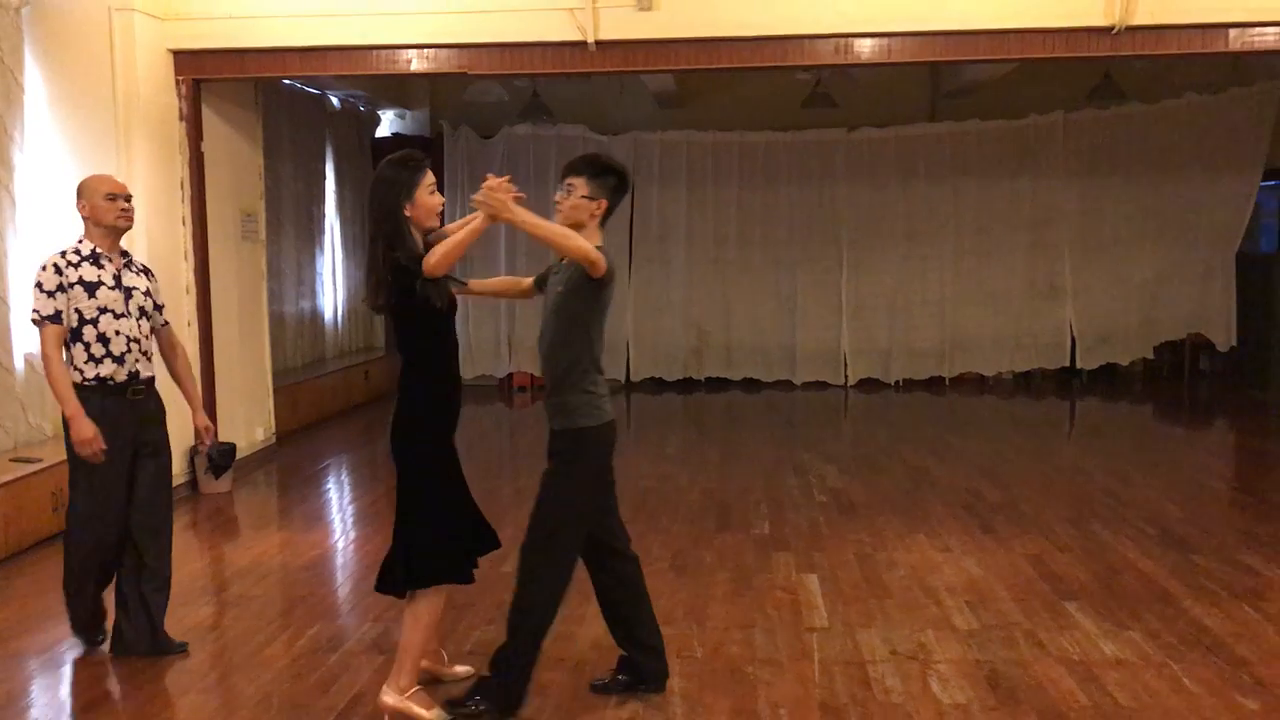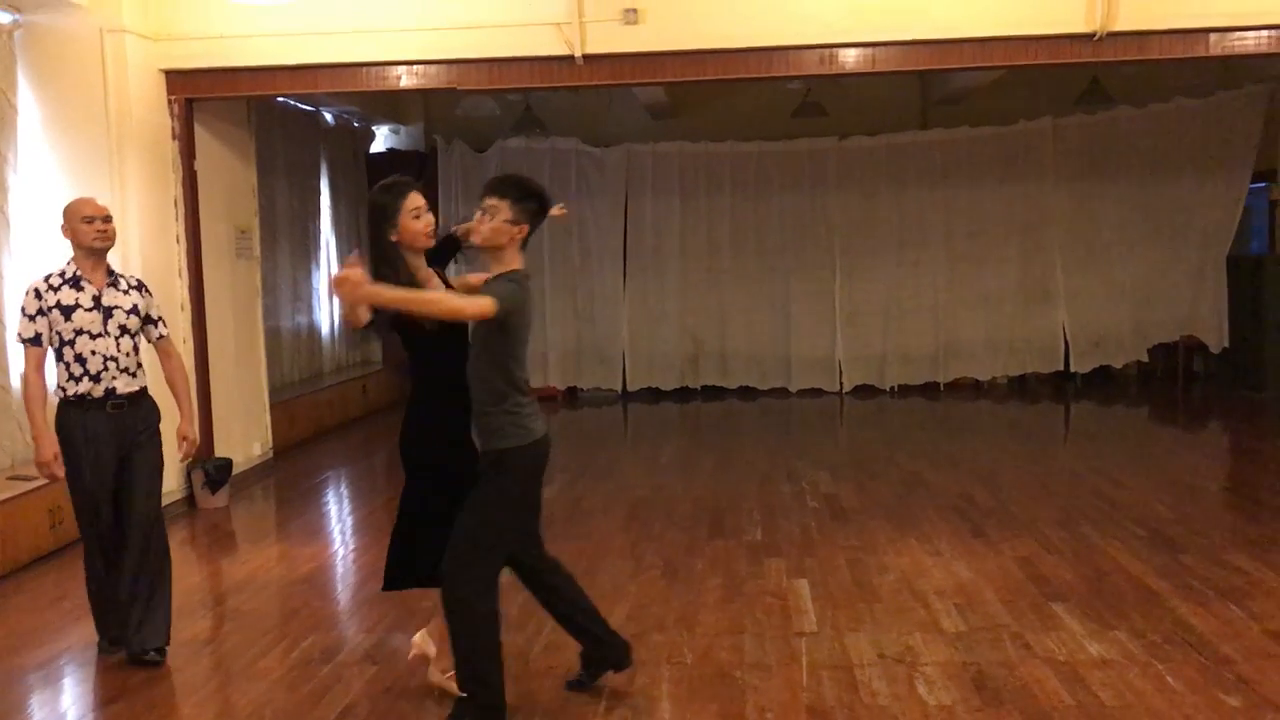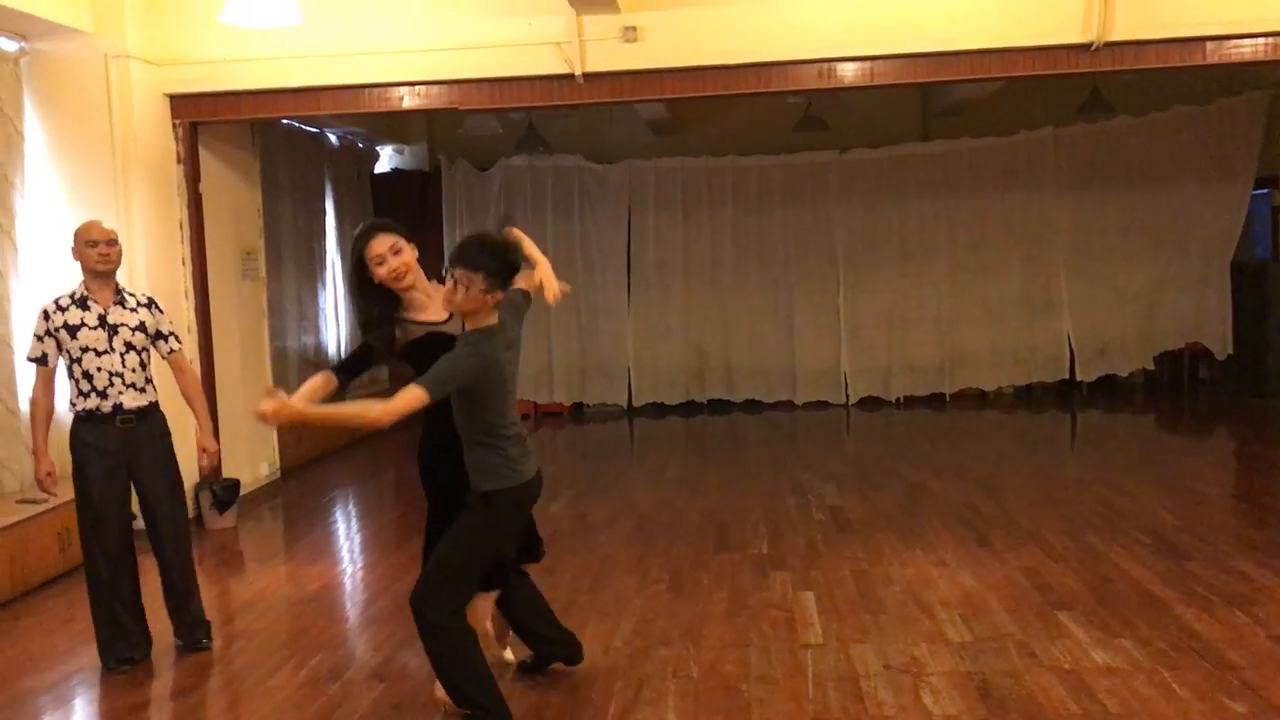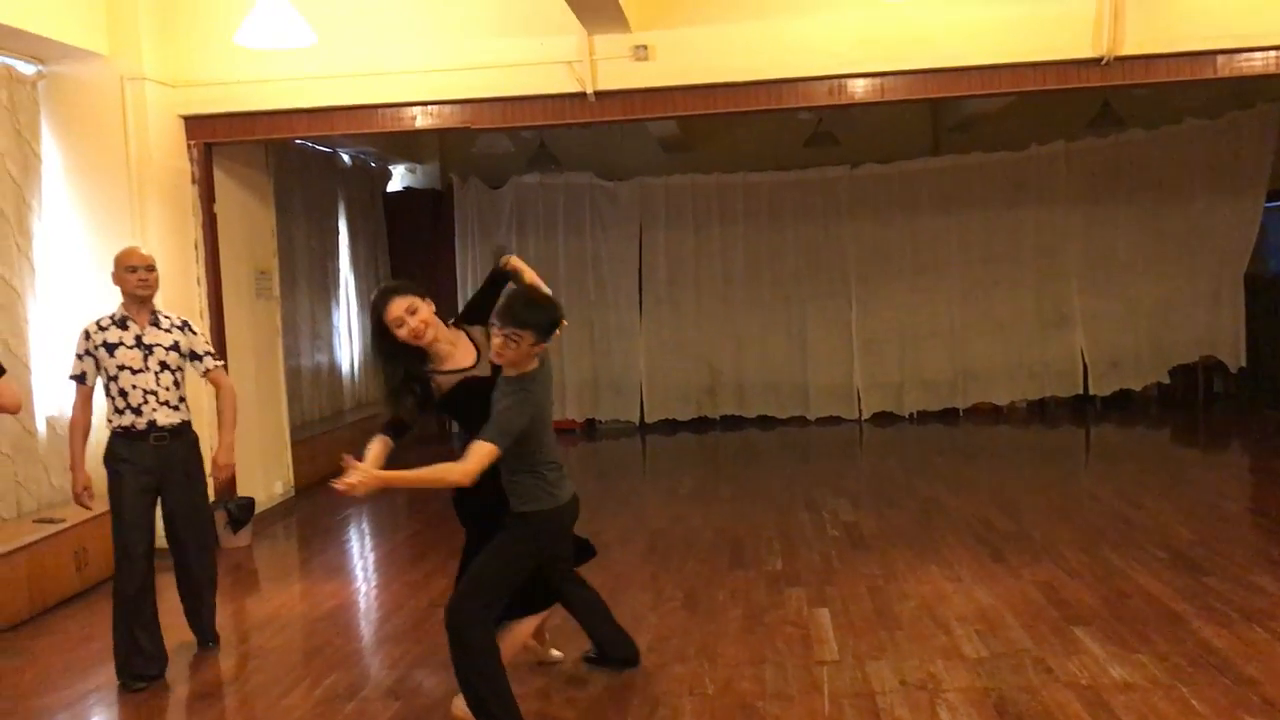
dt=0.3s
person 1, frame 1
left shoulder: (593, 265)
right shoulder: (562, 267)
left elbow: (591, 258)
right elbow: (524, 286)
left wrist: (512, 213)
right wrist: (464, 287)
left hip: (582, 432)
right hip: (581, 429)
left knee: (543, 555)
right knee: (606, 549)
right ankle: (646, 664)
person 1, frame 2
left shoulder: (510, 289)
right shoulder: (498, 283)
left elbow: (466, 308)
left wrist: (376, 294)
left hip: (512, 452)
right hip: (517, 445)
left knee: (465, 571)
right knee: (527, 556)
right ankle: (604, 646)
person 1, frame 3
left shoulder: (469, 358)
right shoulder: (512, 316)
left elbow: (389, 412)
right elbow: (533, 277)
left wrist: (301, 412)
left hip: (501, 492)
right hip: (523, 477)
left knee: (434, 600)
right knee: (502, 567)
right ankle: (555, 644)
person 1, frame 4
left shoulder: (518, 401)
right shoulder: (536, 358)
left elbow: (464, 472)
right elbow: (546, 300)
left wrist: (380, 478)
left hip: (537, 515)
right hip: (557, 502)
left knee: (466, 613)
right knee: (559, 574)
right ankle: (617, 647)
person 2, frame 1
left shoulder: (410, 254)
right shoulder: (402, 261)
left elbow: (437, 253)
right elbow: (433, 263)
right wrist: (485, 218)
left hip: (426, 422)
right hip: (423, 427)
left knee: (437, 547)
right knee: (444, 553)
left ankle: (426, 658)
person 2, frame 2
left shoulder: (432, 265)
right shoulder: (397, 283)
left elbow: (460, 235)
right elbow: (359, 318)
right wrist: (352, 295)
left hip: (448, 426)
right hip: (434, 431)
left ankle: (432, 637)
right ankle: (443, 664)
person 2, frame 3
right shoulder: (391, 330)
right elbow: (339, 374)
left wrist: (543, 269)
right wrist: (292, 404)
right hip: (447, 453)
right knee: (481, 568)
left ankle: (494, 630)
person 2, frame 4
left shoulder: (473, 323)
right shoulder: (424, 383)
left elbow: (505, 263)
right elbow: (391, 431)
left wrist: (543, 296)
right wrist: (368, 471)
right hip: (486, 487)
right knee: (527, 594)
left ankle: (534, 640)
person 3, frame 1
left shoulder: (143, 272)
right shoulder: (59, 268)
left elbow: (169, 343)
right elbow: (52, 350)
left wrist: (197, 408)
right wrist: (76, 416)
left hip: (146, 404)
right hip: (97, 406)
left knee: (151, 521)
right knee: (97, 522)
left ankle: (143, 630)
right ankle: (88, 618)
person 3, frame 2
left shoulder: (136, 289)
right shoulder: (44, 292)
left elbow: (168, 354)
right elbow: (33, 370)
left wrist: (187, 416)
right wrist: (42, 437)
left hip: (138, 414)
right hip: (83, 420)
left knee: (145, 524)
right knee: (100, 529)
left ankle: (145, 635)
right ankle: (114, 627)
person 3, frame 3
left shoulder: (146, 307)
right shoulder: (55, 313)
left elbow: (183, 369)
right elbow: (43, 387)
left wrist: (206, 430)
right wrist: (40, 453)
left hip: (148, 428)
right hip: (94, 435)
left knee: (171, 529)
right knee: (105, 542)
left ankle: (192, 627)
right ankle: (122, 645)
person 3, frame 4
left shoulder: (182, 329)
right shoulder: (95, 334)
left elbow: (223, 384)
right elbow: (83, 404)
left wrist: (226, 444)
right wrist: (77, 466)
left hip: (180, 445)
right hip: (128, 451)
left knee: (195, 544)
right knee: (133, 556)
left ankle: (204, 626)
right ankle: (140, 663)
